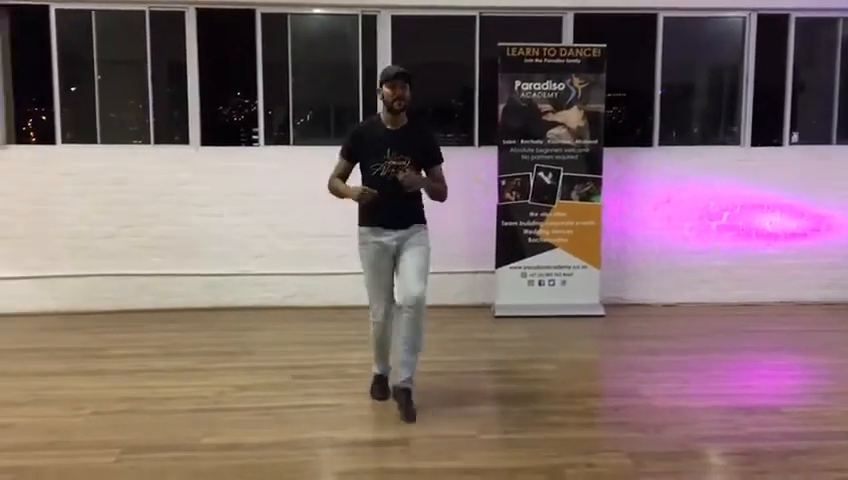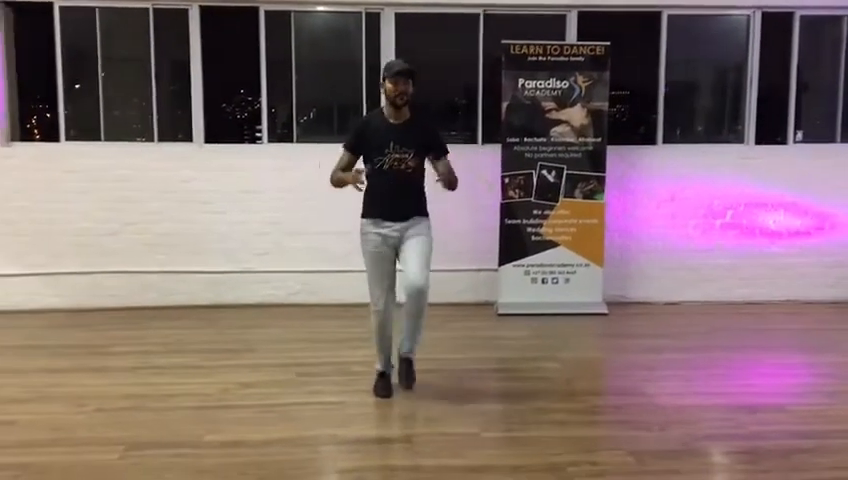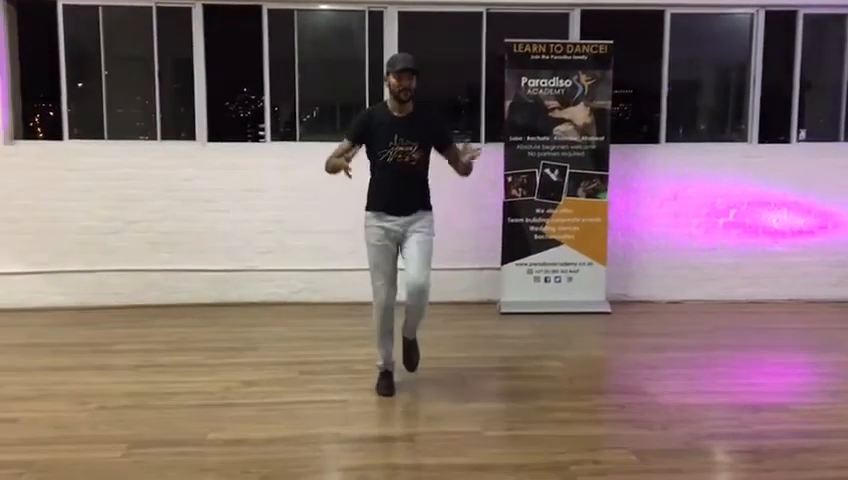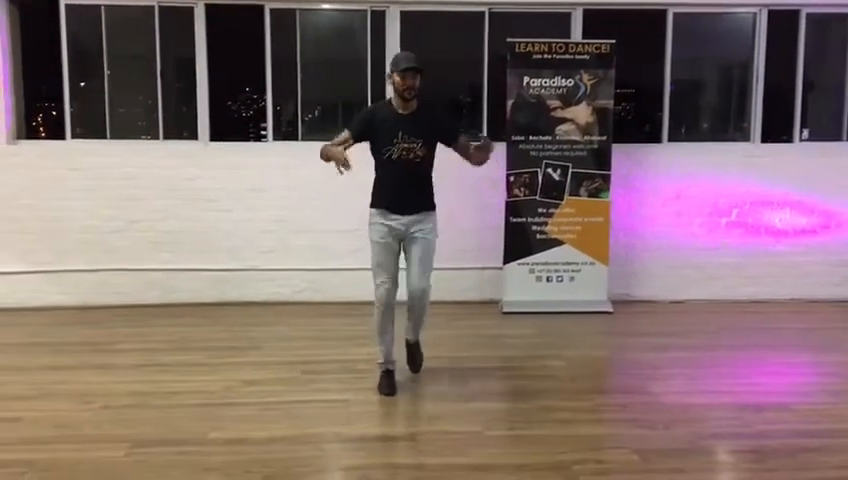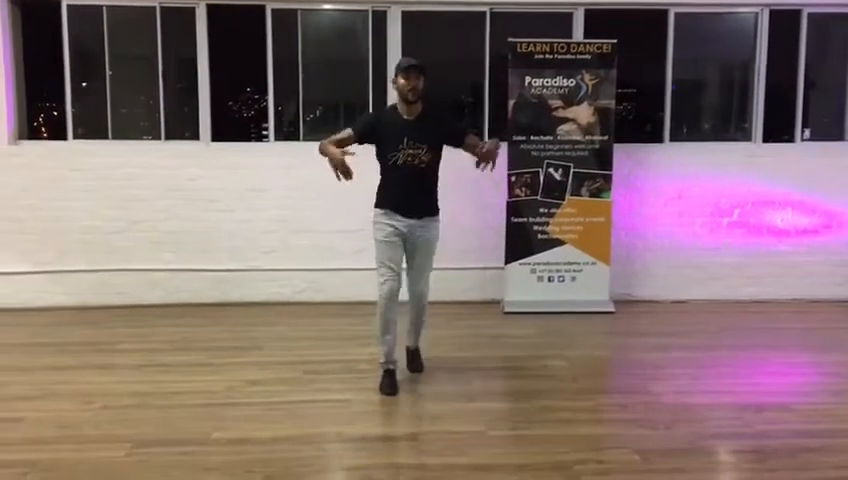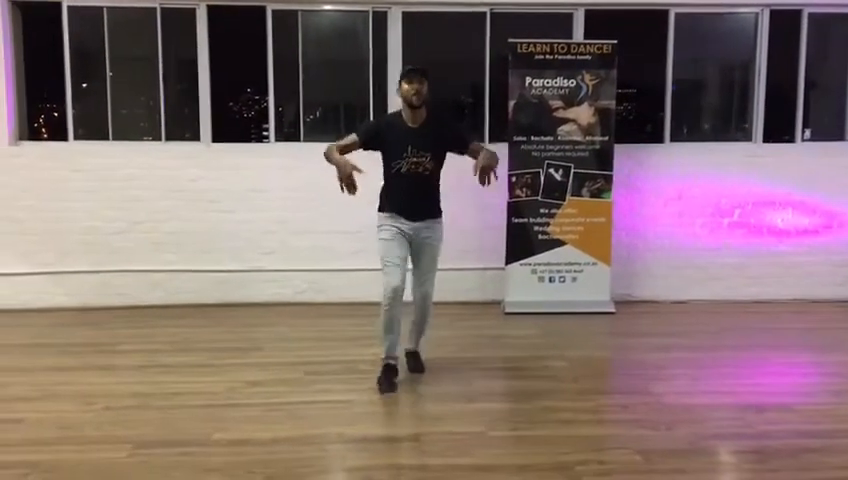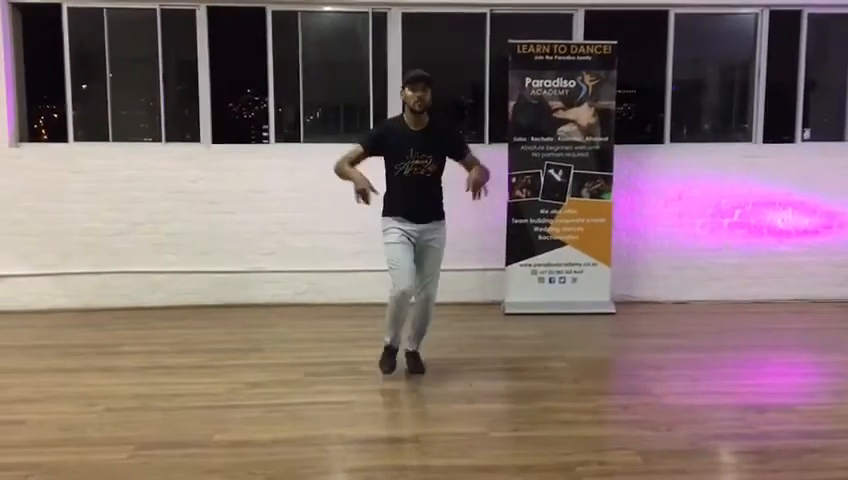
dt=0.1s
person 1, frame 1
left shoulder: (422, 136)
right shoulder: (362, 133)
left elbow: (442, 192)
right elbow: (334, 181)
left wrist: (422, 182)
right wrist: (350, 192)
left hip: (413, 232)
right hip: (374, 233)
left knee: (413, 300)
right knee: (381, 312)
left ankle: (404, 385)
right ankle: (380, 372)
person 1, frame 2
left shoulder: (425, 129)
right shoulder: (366, 126)
left elbow: (451, 182)
right elbow: (336, 176)
left wrist: (447, 176)
right wrist: (347, 176)
left hip: (415, 223)
right hip: (375, 225)
left knee: (417, 285)
right knee: (380, 302)
left ankle: (407, 354)
right ankle: (383, 369)
person 1, frame 3
left shoulder: (430, 121)
right shoulder: (370, 119)
left elbow: (461, 169)
right elbow: (330, 163)
left wrist: (466, 159)
right wrist: (339, 161)
left hip: (419, 217)
right hip: (379, 218)
left knee: (419, 283)
right knee: (383, 296)
left ankle: (409, 336)
right ankle: (385, 366)
person 1, frame 4
left shoulder: (433, 118)
right shoulder: (374, 116)
left elbow: (471, 155)
right elbow: (328, 150)
left wrist: (482, 149)
right wrist: (332, 152)
left hip: (423, 216)
right hip: (383, 216)
left knee: (419, 290)
right knee: (384, 292)
left ankle: (413, 339)
right ankle: (386, 366)
person 1, frame 5
left shoulder: (439, 121)
right shoulder: (379, 120)
left elbow: (479, 149)
right elbow: (326, 143)
left wrist: (491, 147)
right wrist: (335, 153)
left hip: (426, 219)
right hip: (388, 217)
left knee: (419, 292)
right knee: (388, 289)
left ankle: (413, 345)
right ankle: (388, 366)
person 1, frame 6
left shoulder: (444, 128)
right shoulder: (383, 127)
left elbow: (483, 153)
right elbow: (332, 150)
left wrist: (488, 159)
right wrist: (342, 163)
left hip: (430, 223)
right hip: (393, 220)
left knee: (424, 294)
right knee: (394, 286)
left ankle: (413, 349)
right ankle: (389, 361)
person 1, frame 7
left shoulder: (444, 132)
right shoulder: (387, 131)
left elbow: (475, 165)
right elbow: (341, 164)
left wrist: (479, 174)
right wrist: (356, 178)
left hip: (433, 225)
right hip: (397, 222)
left knee: (426, 295)
right knee: (402, 288)
left ankle: (413, 349)
right ankle: (391, 344)
